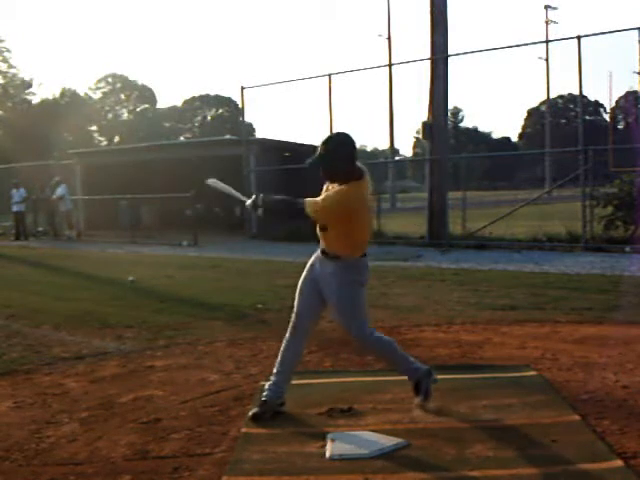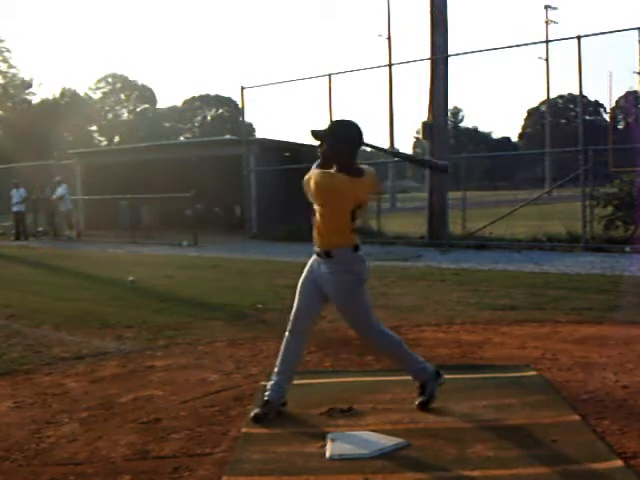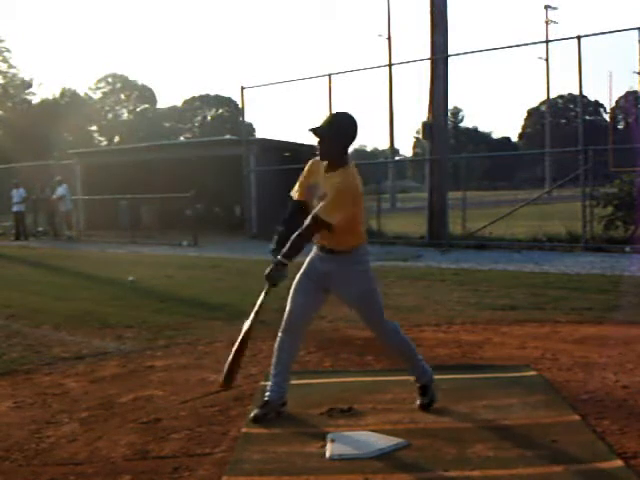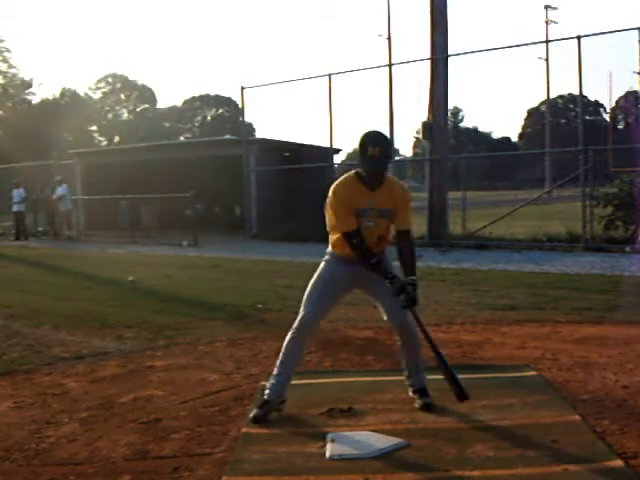
dt=0.4s
person 1, frame 1
left shoulder: (343, 198)
right shoulder: (358, 171)
left elbow: (300, 208)
left wrist: (263, 203)
left hip: (346, 268)
right hip: (324, 259)
left knee: (361, 335)
right knee: (298, 325)
left ankle: (419, 374)
right ankle: (274, 395)
person 1, frame 2
left shoulder: (323, 182)
right shoulder: (368, 177)
left hip: (341, 265)
right hip: (322, 259)
left knee: (369, 330)
right knee: (296, 327)
left ankle: (426, 374)
right ankle: (275, 396)
person 1, frame 3
left shoulder: (348, 184)
right shoulder: (313, 167)
left elbow: (312, 226)
right elbow: (297, 208)
left wrist: (281, 261)
right wrist: (278, 242)
left hip: (350, 260)
right hip: (319, 255)
left knee: (381, 327)
right knee: (291, 322)
left ankle: (424, 378)
right ankle: (275, 396)
person 1, frame 4
left shoulder: (398, 192)
right shoulder: (341, 191)
left elbow: (404, 239)
right elbow: (355, 243)
left wrist: (411, 280)
right wrist: (390, 278)
left hip: (378, 261)
right hip: (339, 263)
left knee: (405, 323)
right knee: (304, 324)
left ankle: (417, 385)
right ankle: (274, 395)
